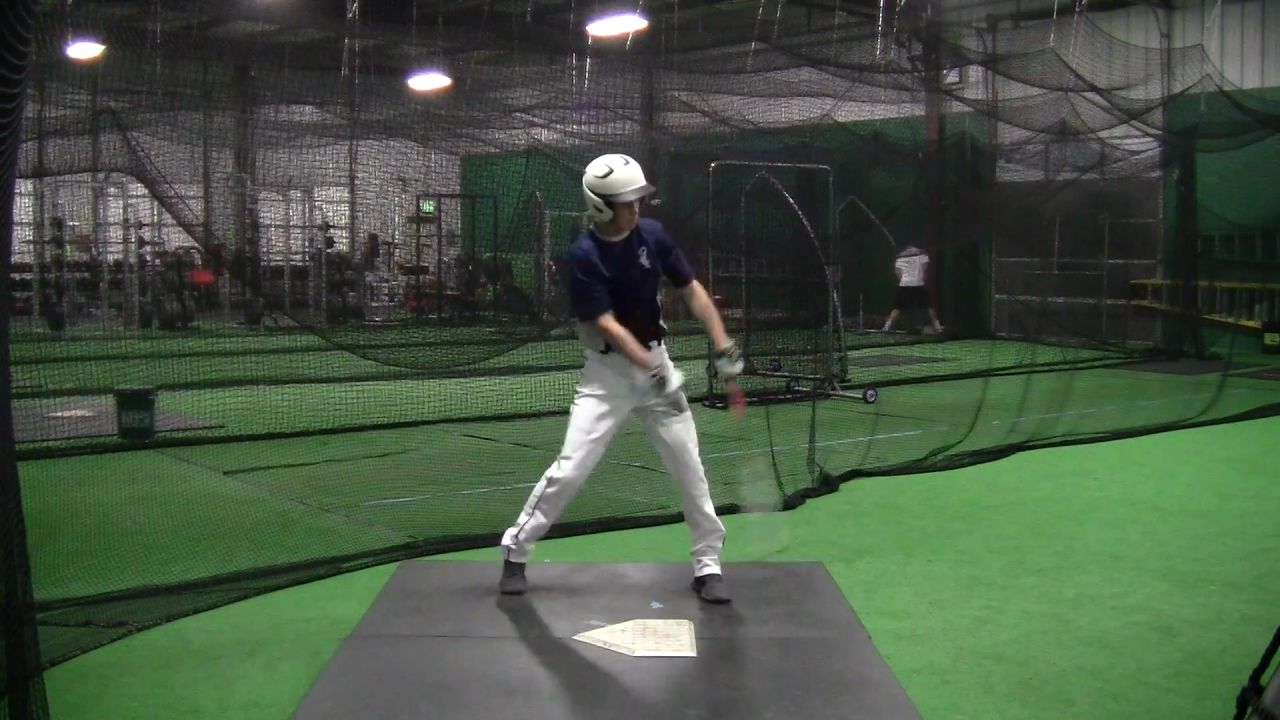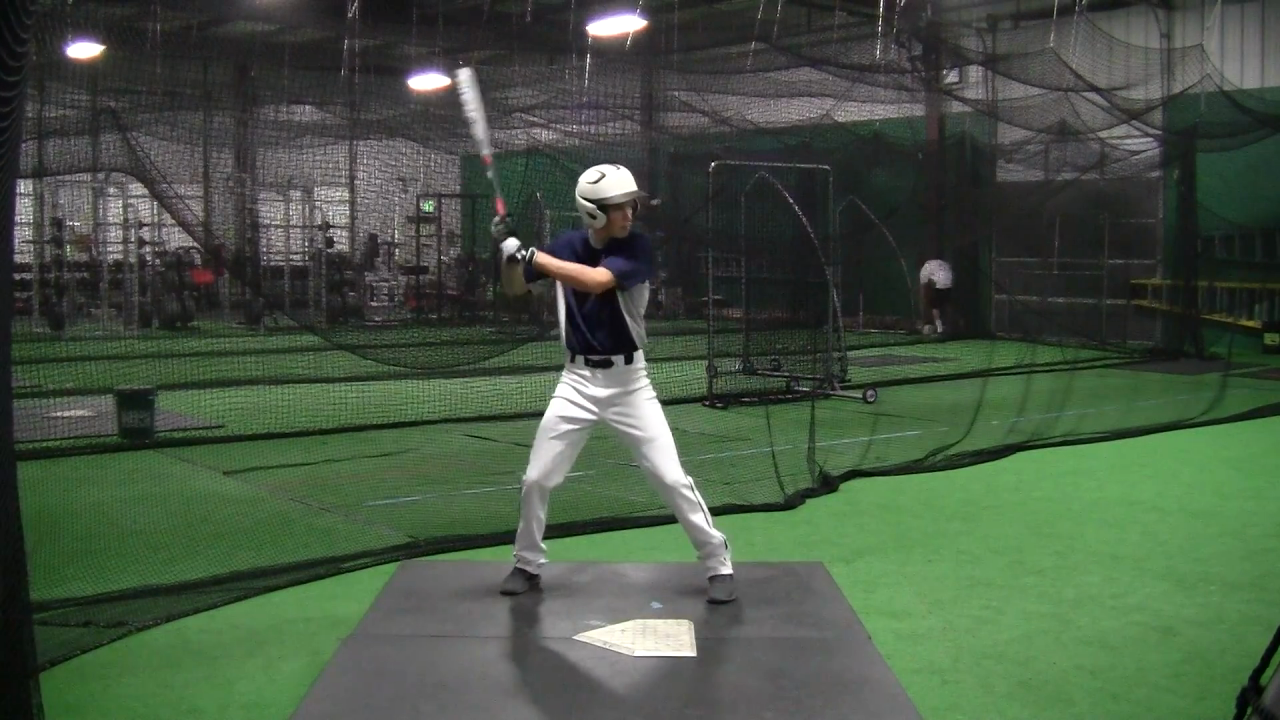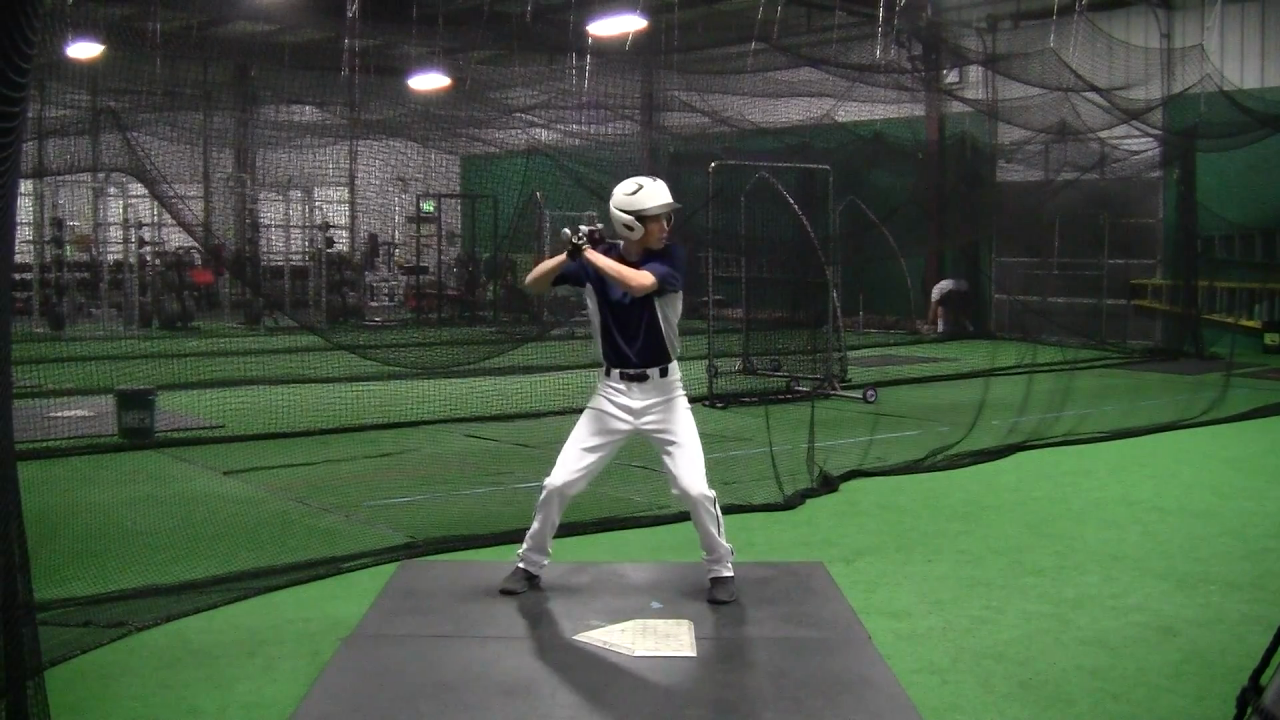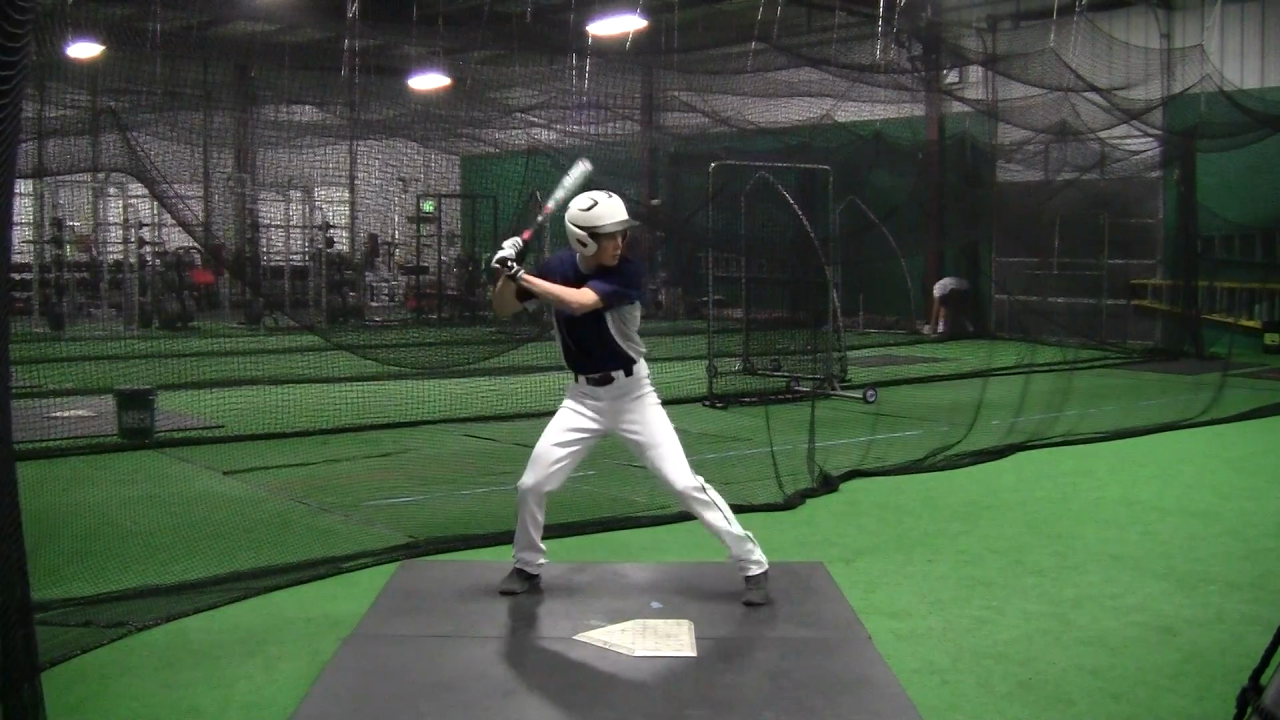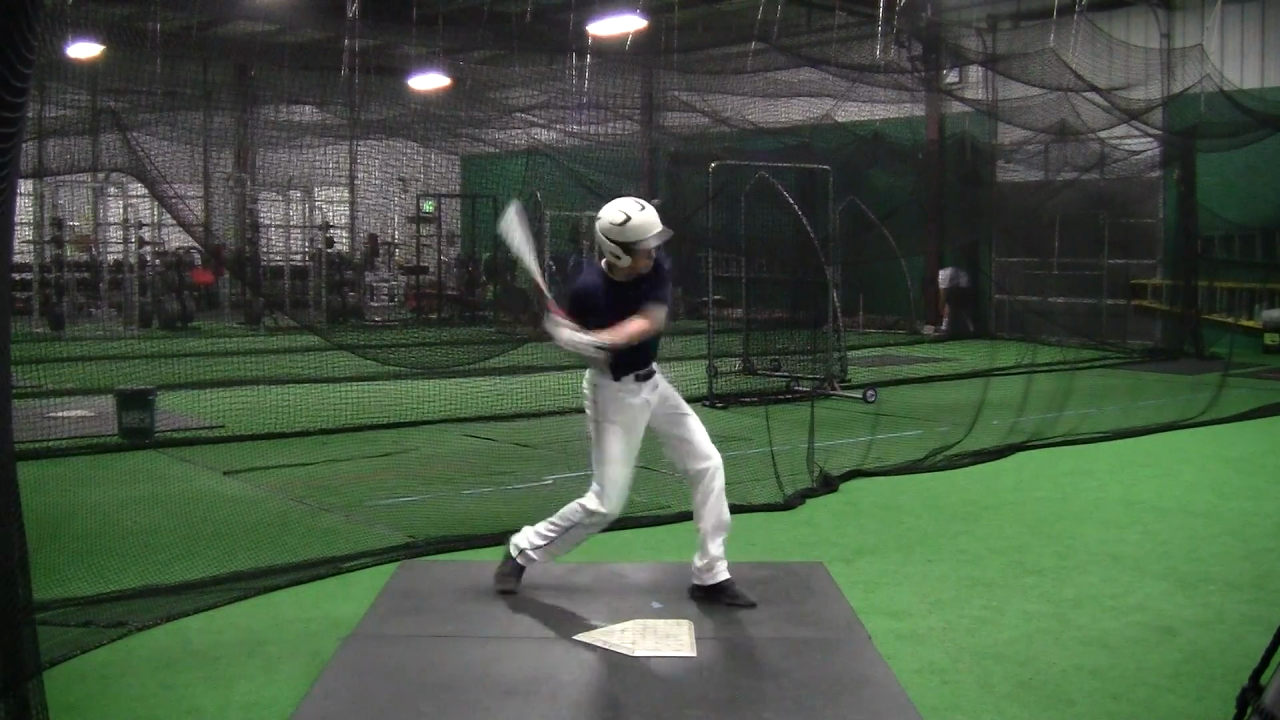
dt=0.5s
person 1, frame 1
left shoulder: (651, 233)
right shoulder: (583, 254)
left elbow: (690, 287)
right elbow: (605, 323)
left wrist: (722, 344)
right wrist: (655, 372)
left hip: (657, 363)
right hip: (607, 371)
left knee: (689, 467)
right knee: (569, 470)
left ankle: (707, 566)
right ankle: (515, 550)
person 1, frame 2
left shoulder: (636, 248)
right shoulder: (566, 244)
left elbow: (596, 280)
right elbow: (513, 287)
left wrist: (531, 254)
right wrist: (509, 251)
left hip: (628, 381)
right hip: (577, 379)
left knee: (671, 478)
right knee: (537, 478)
left ankle: (718, 564)
right ankle: (527, 564)
person 1, frame 3
left shoulder: (671, 258)
right shoulder: (597, 258)
left elbow: (639, 283)
right elbow: (532, 285)
left wrist: (586, 252)
right wrist: (572, 254)
left hip: (664, 392)
right hip: (613, 392)
left knee: (696, 490)
right knee: (559, 484)
left ankle: (721, 569)
right ankle: (530, 564)
person 1, frame 4
left shoulder: (626, 273)
right shoulder: (555, 267)
left elbow: (578, 303)
right elbow: (503, 309)
left wrist: (521, 276)
right wrist: (505, 272)
left hip: (631, 392)
right hip: (583, 395)
left knee: (685, 483)
right knee: (532, 483)
left ankle: (753, 565)
right ankle: (527, 565)
person 1, frame 5
left shoulder: (656, 268)
right shoulder: (588, 287)
left elbow: (649, 323)
right elbow: (568, 331)
left wrist: (601, 341)
left hip: (651, 382)
right hip: (612, 393)
left knee: (707, 465)
right knee: (605, 504)
left ankle: (711, 577)
right ankle: (522, 552)
